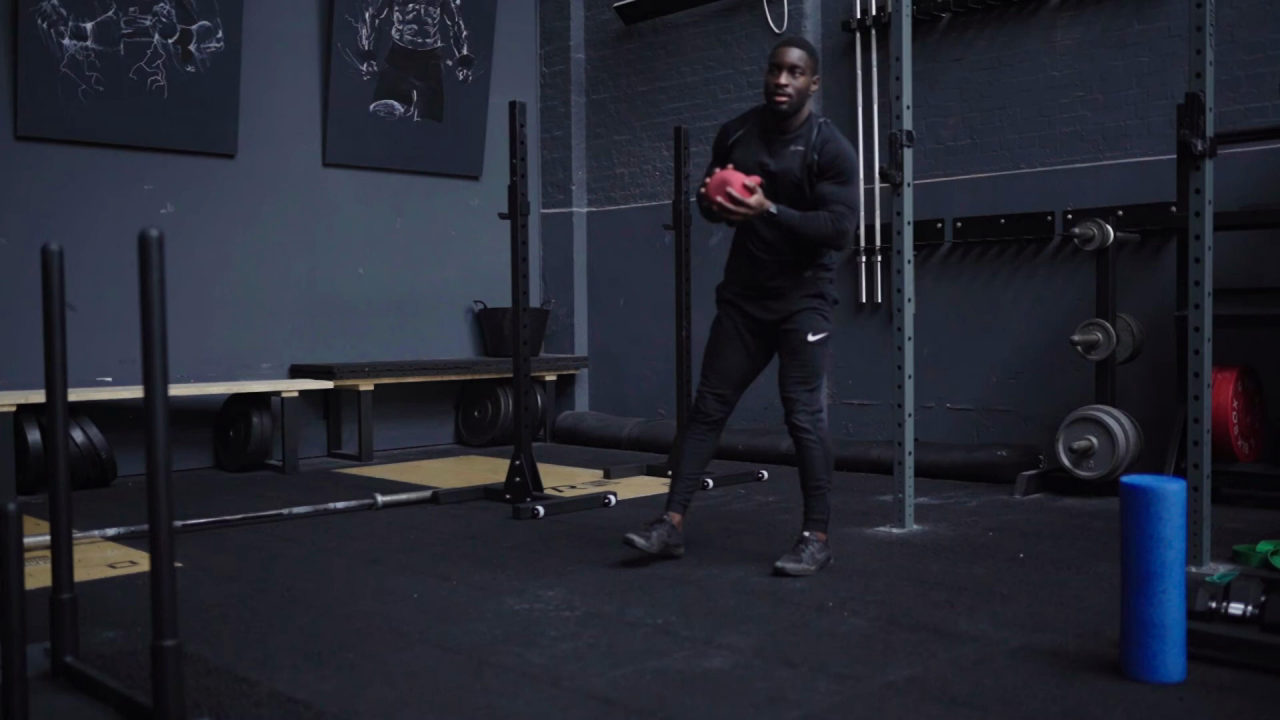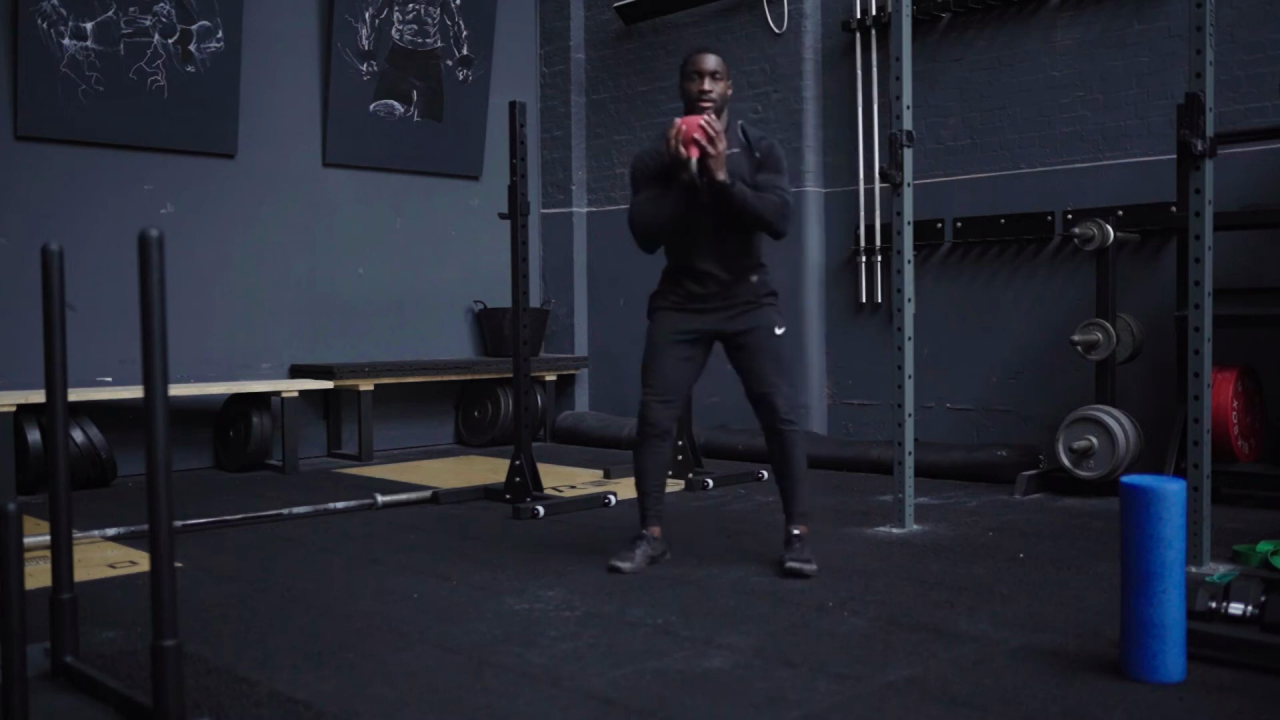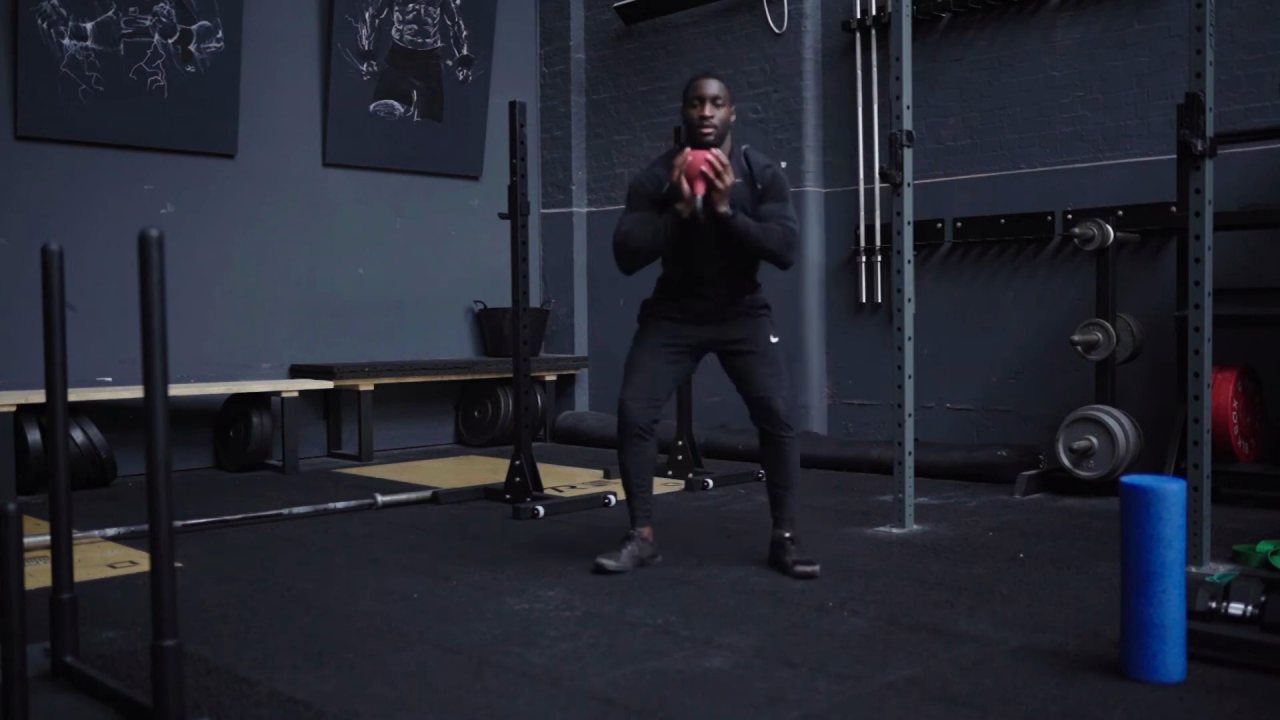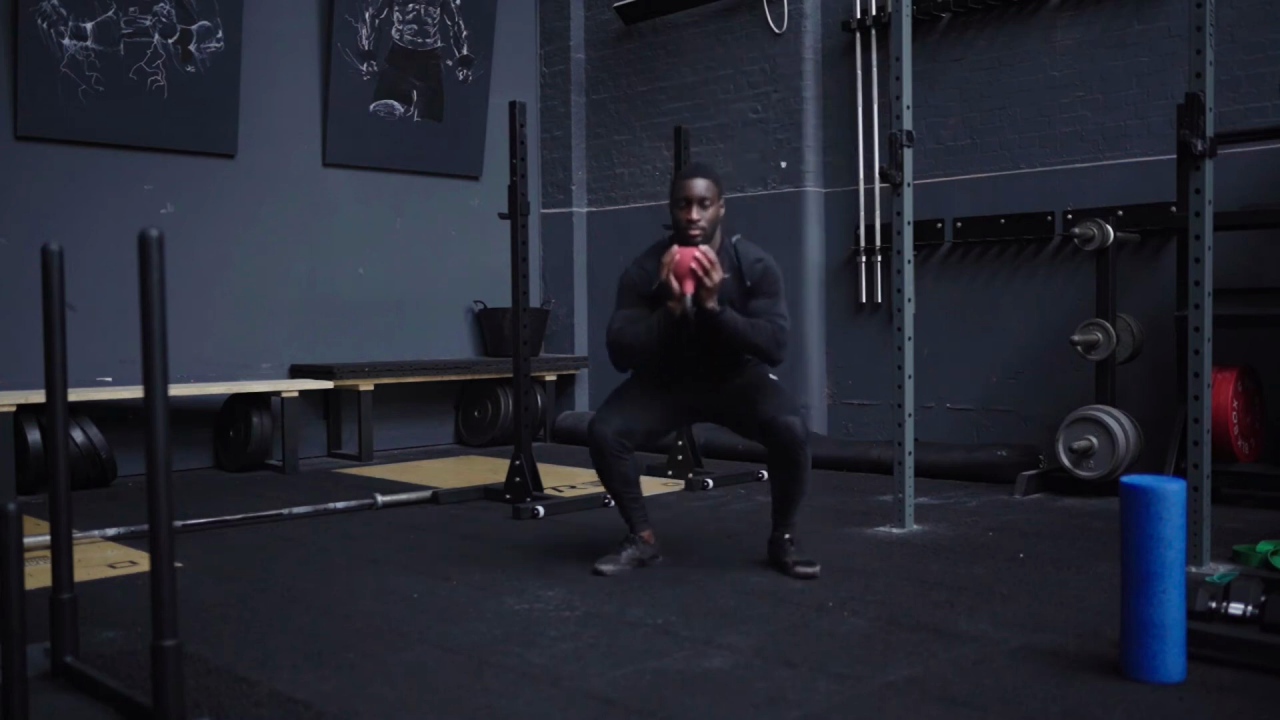
dt=0.4s
person 1, frame 1
left shoulder: (831, 147)
right shoulder: (736, 133)
left elbow: (840, 231)
right elbow: (709, 205)
left wrist: (770, 212)
right wrist: (713, 198)
left hip: (804, 299)
right hip: (743, 295)
left knee: (803, 414)
right knee: (708, 406)
left ankle: (816, 536)
right ankle: (671, 523)
person 1, frame 2
left shoulder: (758, 148)
right shoulder: (655, 154)
left elbow: (779, 220)
right elbow: (643, 236)
left wrist: (722, 176)
right wrist: (684, 179)
left hip: (748, 300)
right hip: (680, 304)
left knee: (779, 411)
right knee: (655, 416)
left ankle: (797, 532)
right ankle: (651, 533)
person 1, frame 3
left shoulder: (762, 173)
right shoulder: (655, 178)
left elbow: (785, 249)
right elbow: (626, 257)
left wrist: (725, 210)
right wrist: (680, 210)
left hip: (742, 314)
right hip: (672, 316)
left knee: (776, 414)
right knee: (634, 411)
left ankle: (783, 537)
right ankle: (642, 535)
person 1, frame 4
left shoulder: (755, 265)
right shoulder: (645, 271)
left elbow: (775, 346)
right elbow: (620, 352)
left wrist: (715, 307)
right wrist: (670, 308)
left hip: (735, 381)
right hip: (666, 382)
left knee: (791, 430)
right knee: (604, 432)
left ankle: (782, 540)
right ankle: (642, 538)
